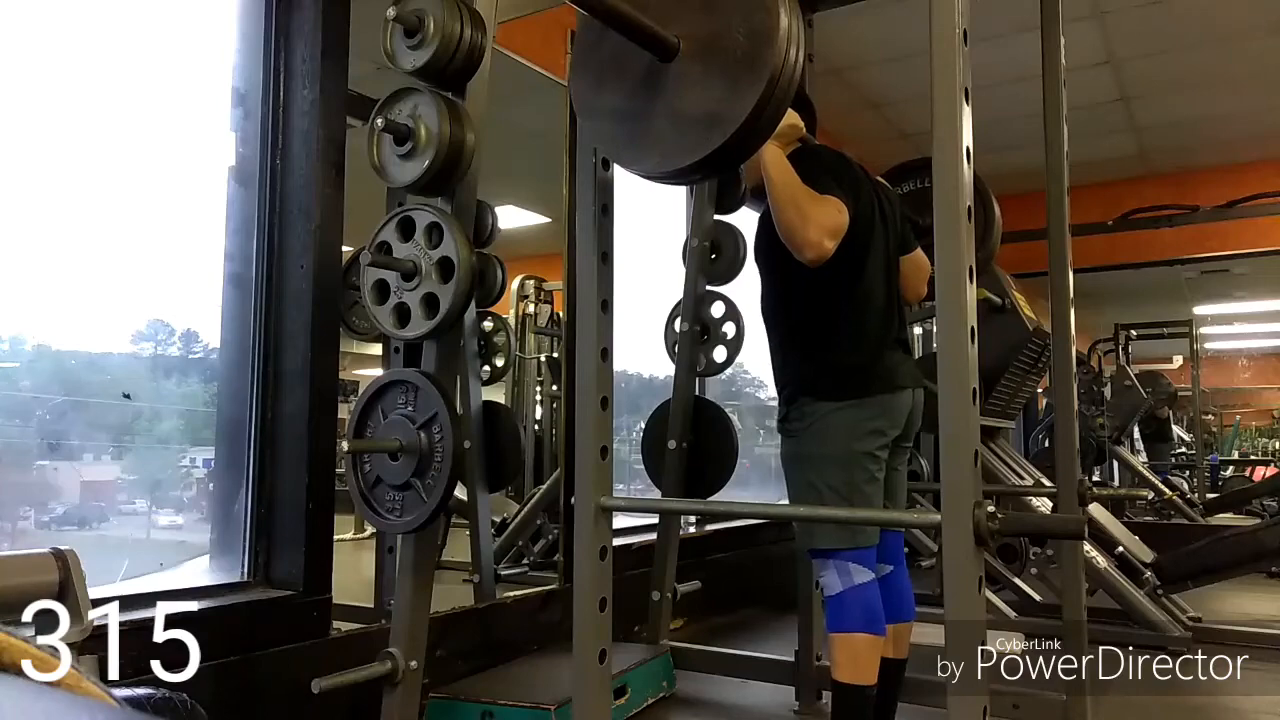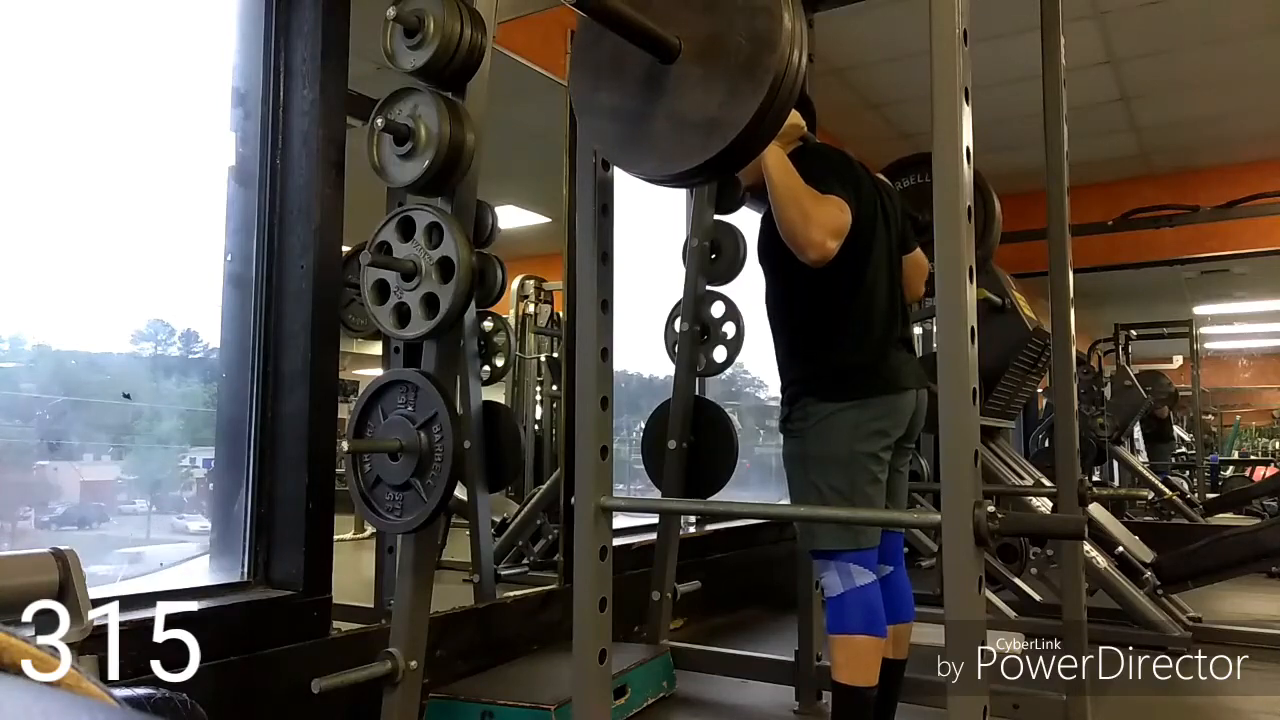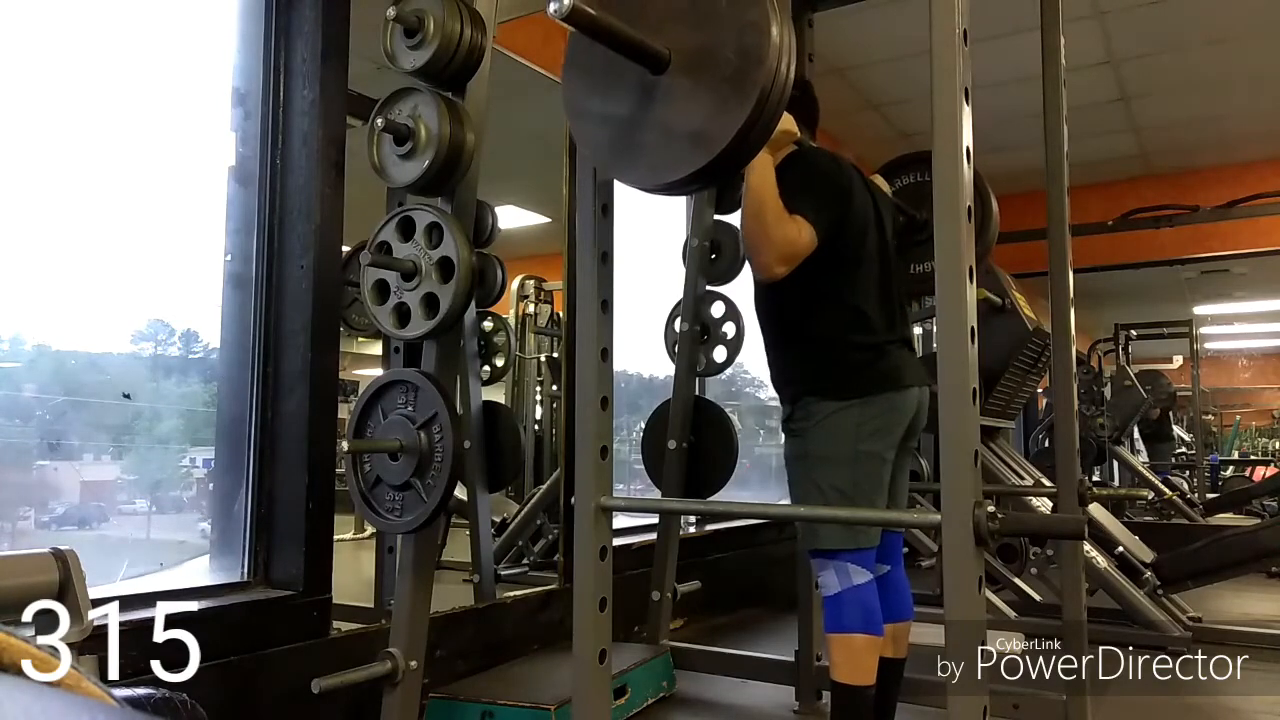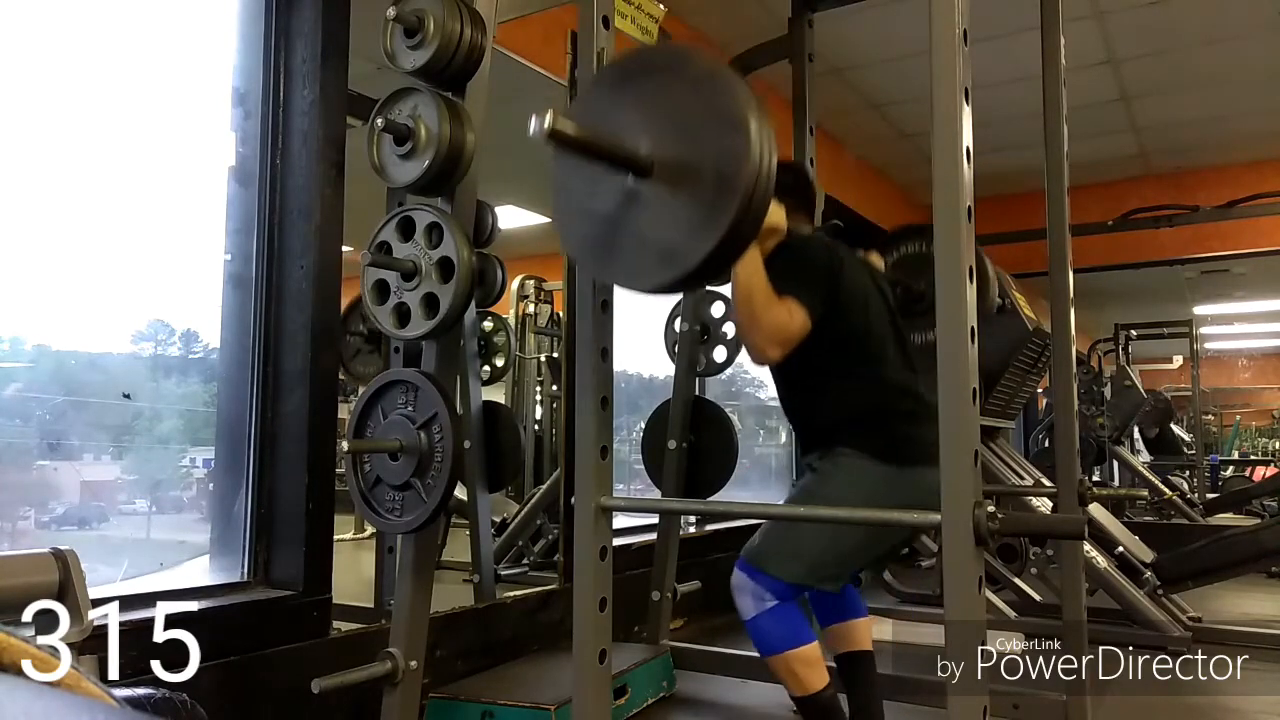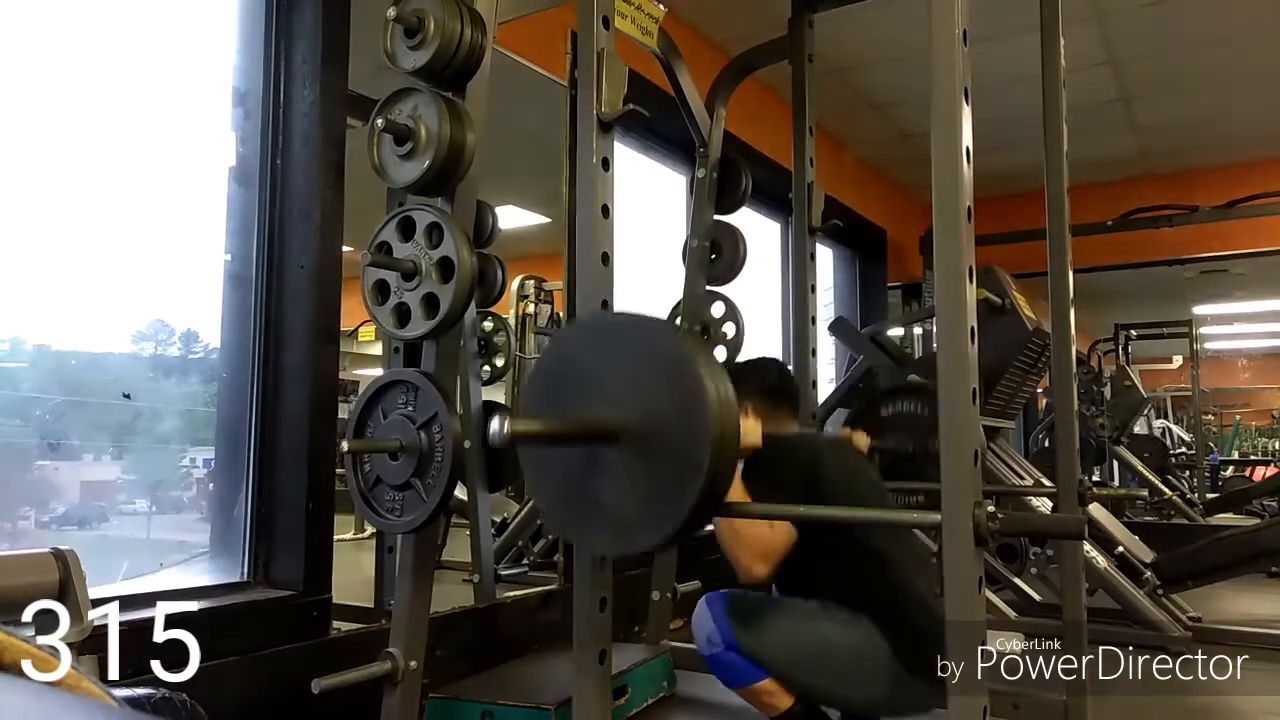
dt=1s
person 1, frame 1
left shoulder: (813, 166)
right shoulder: (860, 182)
left elbow: (815, 239)
right elbow: (916, 282)
left wrist: (766, 147)
left hip: (840, 396)
right hip: (889, 389)
left knee: (845, 566)
right knee: (881, 559)
person 1, frame 2
left shoulder: (814, 164)
right shoulder: (860, 178)
left elbow: (817, 240)
right elbow: (914, 280)
left wrist: (770, 148)
left hip: (842, 394)
right hip: (892, 387)
left knee: (847, 566)
right knee: (881, 560)
person 1, frame 3
left shoulder: (805, 171)
right shoulder: (849, 178)
left elbow: (772, 257)
left wrist: (758, 153)
left hip: (845, 393)
right hip: (892, 385)
left knee: (843, 564)
right knee: (879, 559)
person 1, frame 4
left shoulder: (798, 255)
right shoulder: (841, 258)
left elbow: (768, 340)
left wrist: (745, 239)
left hip: (878, 458)
right hip: (915, 455)
left knee: (761, 583)
right knee: (822, 573)
person 1, frame 5
left shoulder: (776, 457)
right shoulder: (835, 450)
left elbow: (755, 560)
left hip: (903, 656)
right hip: (928, 638)
left knee: (716, 621)
right knee: (792, 600)
